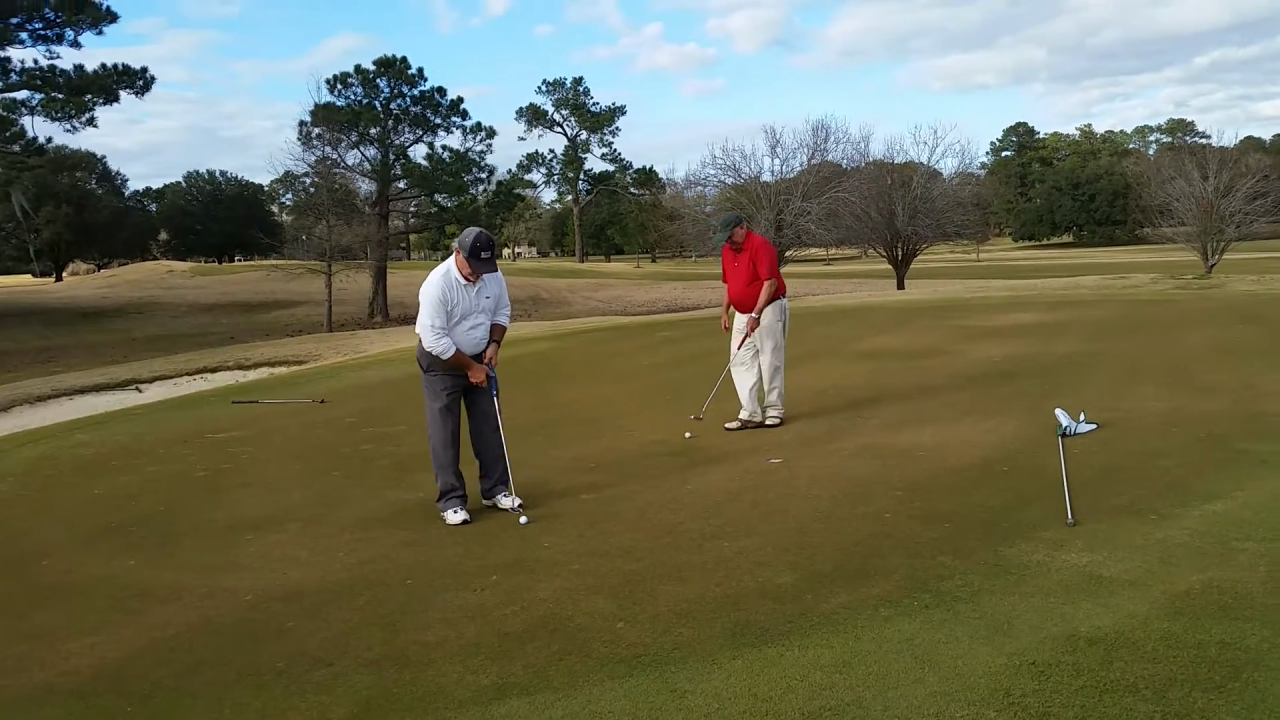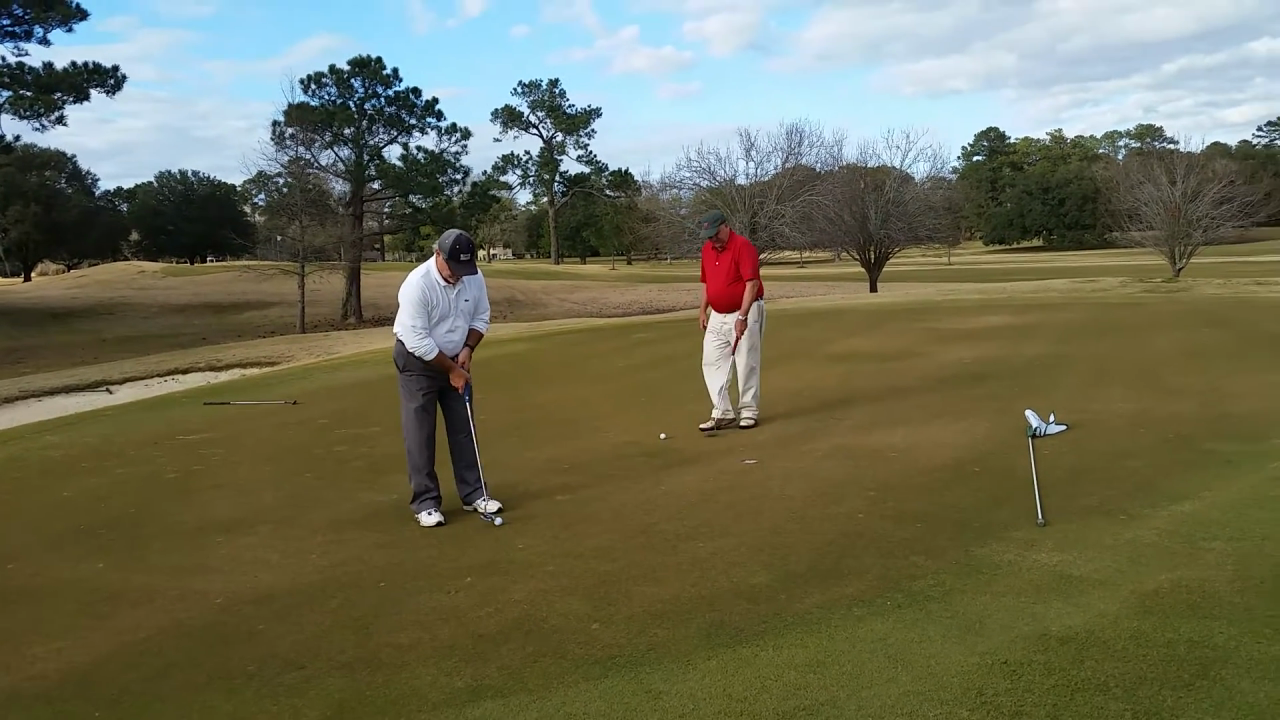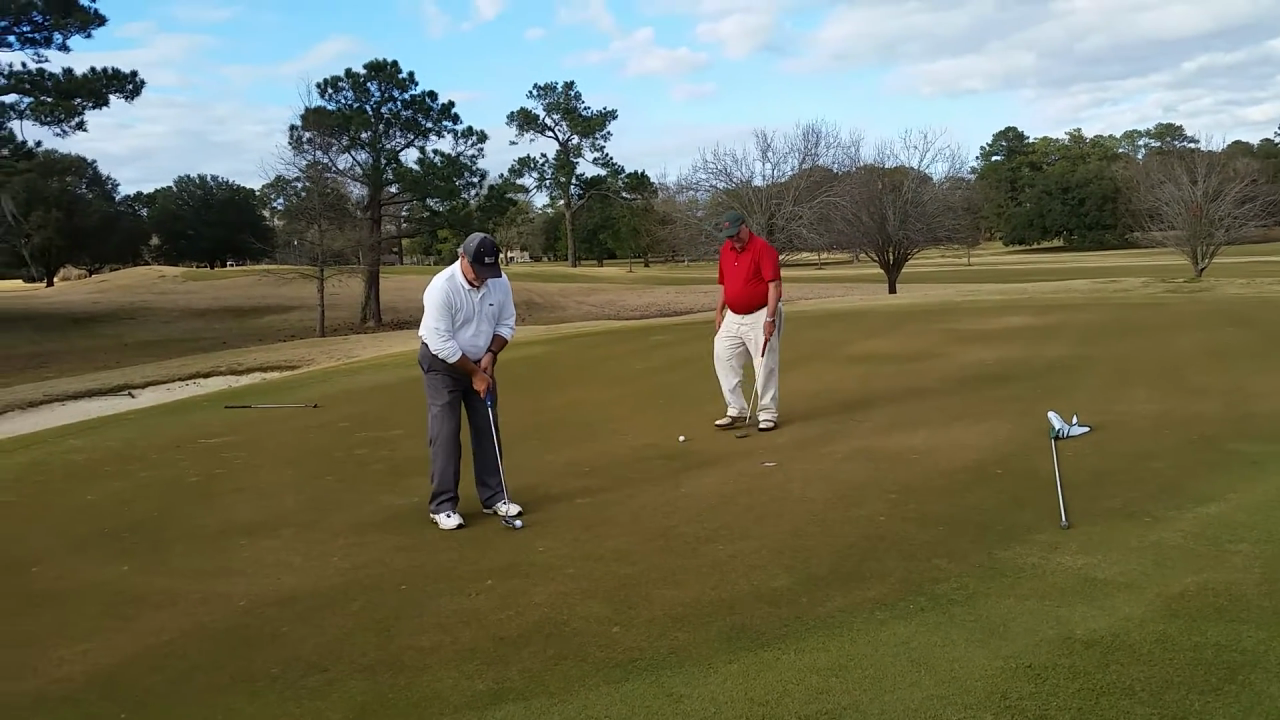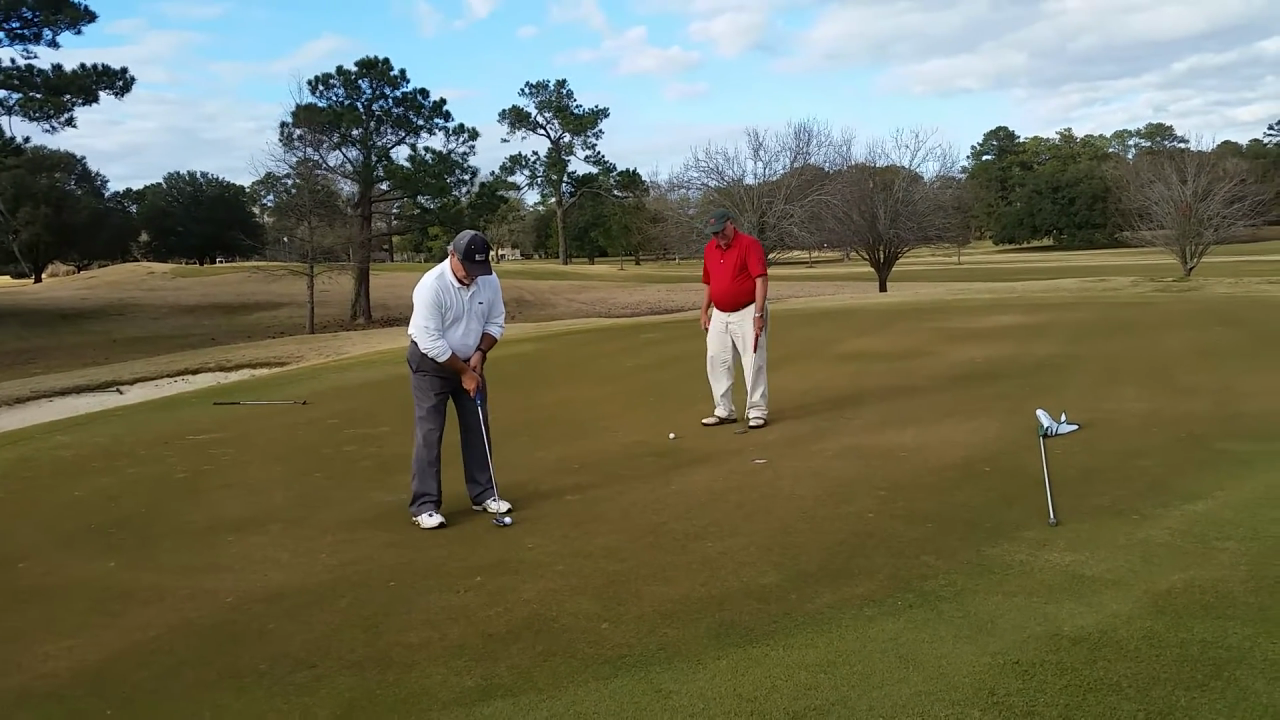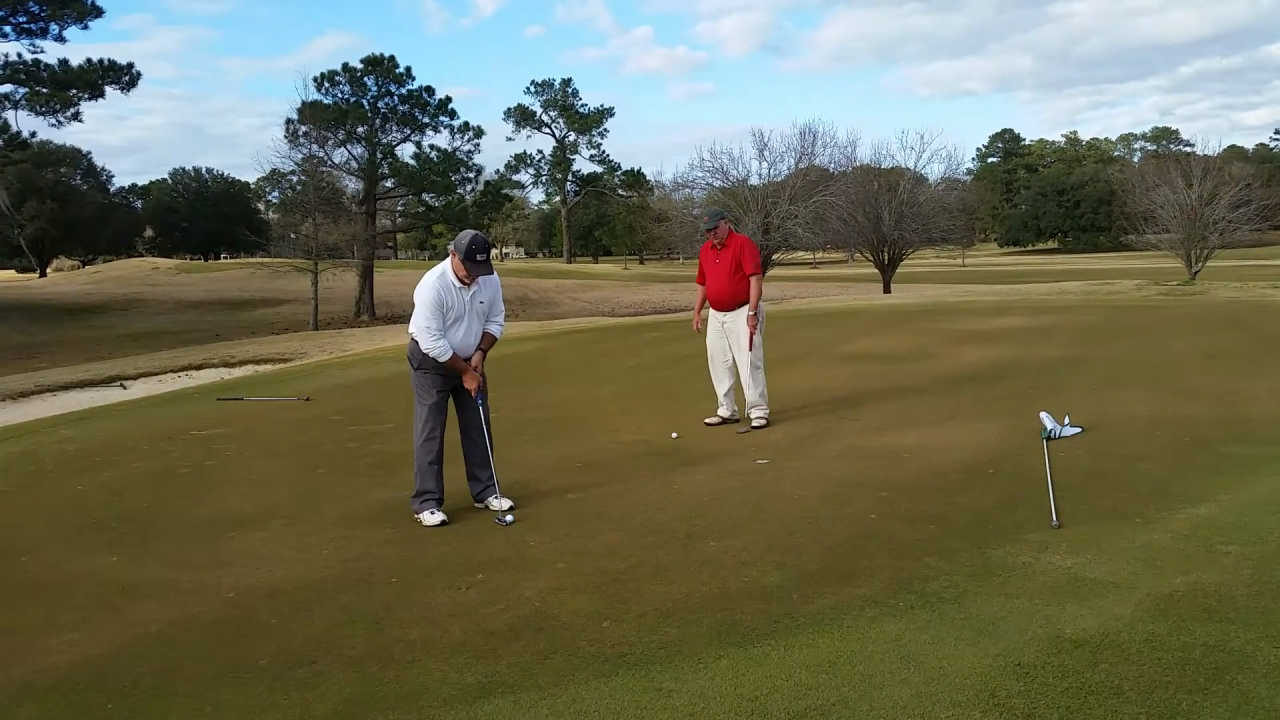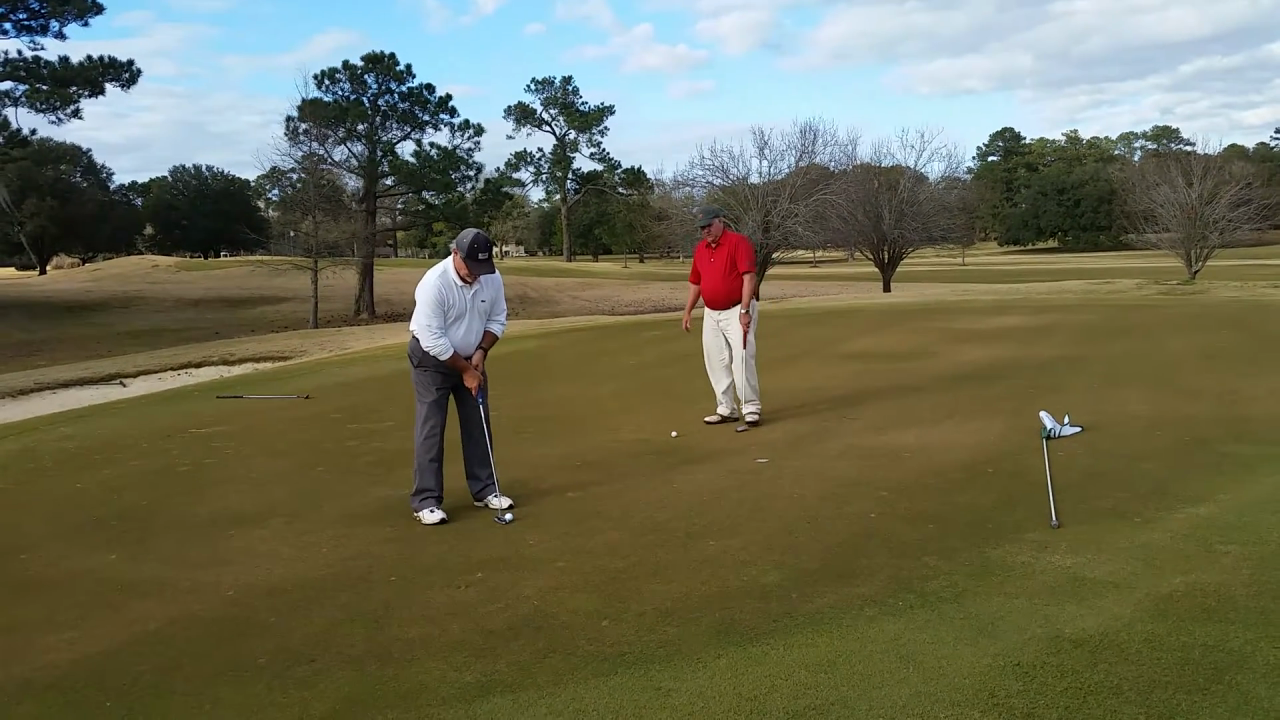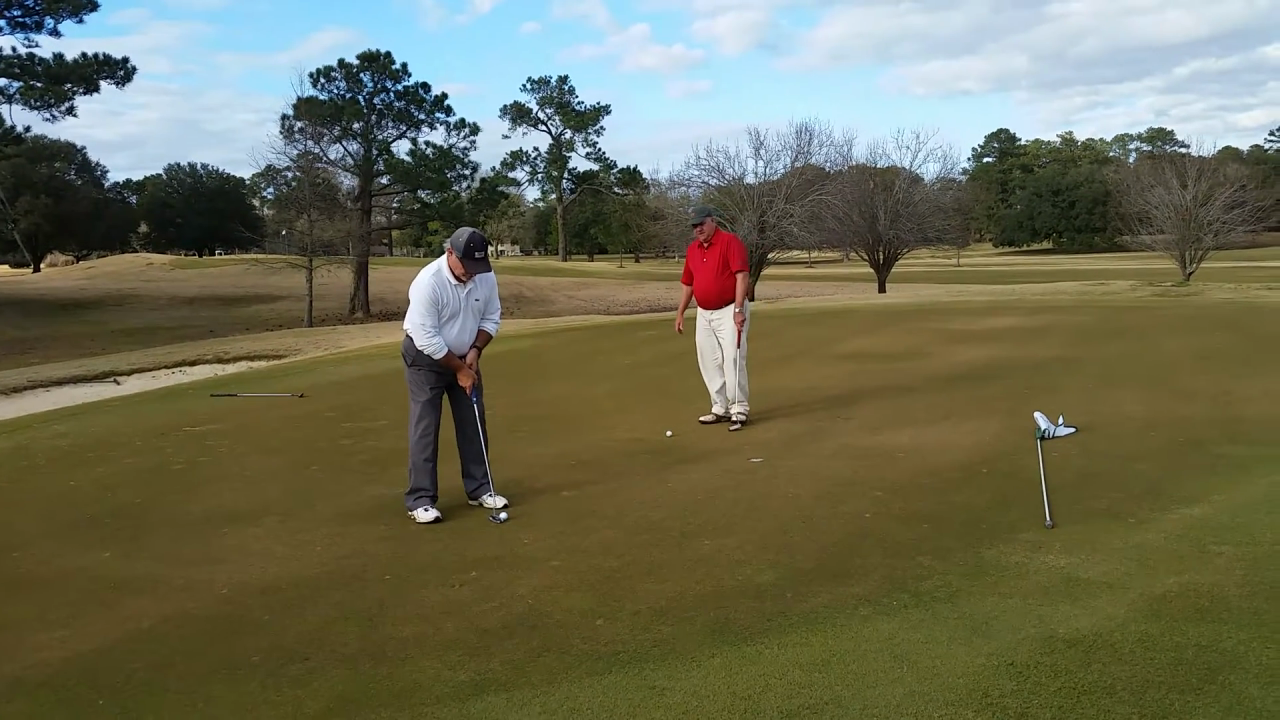
dt=0.2s
person 1, frame 1
left shoulder: (493, 275)
right shoulder: (438, 284)
left elbow: (501, 312)
right elbow: (434, 341)
left wrist: (494, 344)
right wrist: (469, 367)
left hip: (479, 359)
right hip: (442, 361)
left knee: (489, 425)
right knee: (445, 433)
left ankle: (495, 489)
right ankle: (452, 500)
person 1, frame 2
left shoulder: (474, 278)
right shoulder: (417, 284)
left elbow: (480, 318)
right elbow: (417, 341)
left wrist: (467, 349)
right wrist: (451, 370)
left hip: (456, 360)
right hip: (418, 361)
left knee: (463, 428)
right knee: (420, 433)
left ankle: (473, 493)
right ankle: (426, 502)
person 1, frame 3
left shoulder: (500, 282)
right shoulder: (442, 287)
left elbow: (506, 323)
right elbow: (441, 344)
left wrist: (490, 355)
right wrist: (474, 373)
left hip: (480, 363)
right hip: (443, 364)
left knee: (487, 431)
right knee: (445, 432)
left ankle: (493, 497)
right ankle: (443, 505)
person 1, frame 4
left shoulder: (490, 280)
right shoulder: (431, 286)
left elbow: (495, 322)
right elbow: (431, 343)
left wrist: (480, 353)
right wrist: (464, 372)
left hip: (470, 361)
right hip: (431, 363)
left knee: (477, 428)
right knee: (429, 432)
left ankle: (482, 494)
right ankle: (425, 505)
person 1, frame 5
left shoulder: (490, 279)
right shoulder: (432, 285)
left elbow: (495, 320)
right elbow: (432, 342)
left wrist: (480, 353)
right wrist: (464, 372)
left hip: (470, 359)
right hip: (431, 360)
left knee: (478, 425)
right knee: (430, 429)
left ankle: (485, 491)
right ankle: (427, 502)
person 1, frame 6
left shoulder: (492, 278)
right shoulder: (434, 283)
left elbow: (497, 319)
right elbow: (434, 341)
left wrist: (481, 352)
right wrist: (465, 371)
left hip: (471, 357)
right hip: (432, 358)
left knee: (478, 424)
right knee: (431, 427)
left ankle: (484, 489)
right ankle: (426, 500)
person 1, frame 7
left shoulder: (486, 277)
right shoulder: (428, 282)
left elbow: (491, 318)
right elbow: (427, 340)
left wrist: (475, 351)
right wrist: (459, 370)
left hip: (465, 356)
right hip: (426, 357)
left knee: (473, 423)
right knee: (425, 425)
left ankle: (479, 488)
right ankle: (420, 499)
person 2, frame 1
left shoulder: (761, 245)
right shoulder: (727, 249)
left elbow: (770, 283)
left wrist: (755, 315)
right wrist: (725, 311)
left hip: (768, 311)
right hip: (742, 314)
left knee: (770, 362)
right knee: (741, 363)
left ankle: (774, 410)
right ankle: (750, 414)
person 2, frame 2
left shoulder: (743, 246)
right shoulder: (707, 249)
left elbow: (752, 284)
left wrist: (742, 317)
right wrist: (703, 310)
left hip: (744, 314)
right hip: (717, 315)
left knee: (746, 363)
right knee: (712, 362)
left ankle: (749, 411)
right ankle: (722, 413)
person 2, frame 3
left shoulder: (763, 248)
right shoulder: (725, 250)
left elbow: (774, 285)
left wrist: (770, 319)
right wrist: (719, 311)
left hip: (760, 316)
right hip: (734, 317)
left knee: (765, 365)
right knee: (723, 358)
left ankle: (767, 414)
right ankle: (736, 410)
person 2, frame 4
left shoulder: (749, 244)
right shoulder: (710, 249)
left elbow: (761, 280)
left wrist: (758, 314)
right wrist: (704, 311)
left hip: (747, 313)
right hip: (720, 315)
left knee: (753, 363)
right knee: (717, 363)
left ankle: (757, 412)
right ankle: (724, 411)
person 2, frame 5
left shoulder: (744, 244)
right shoulder: (705, 250)
left elbow: (756, 279)
right elbow: (703, 283)
left wrist: (752, 312)
right wrist: (697, 312)
left hip: (743, 313)
right hip: (716, 315)
left knee: (749, 362)
right knee: (719, 363)
left ankle: (759, 412)
right ankle: (727, 410)
person 2, frame 6
left shoulder: (738, 242)
right shoulder: (700, 249)
left elbow: (749, 277)
right elbow: (696, 283)
left wrist: (745, 310)
right wrist: (688, 311)
left hip: (737, 311)
right hip: (711, 314)
left knee: (742, 357)
right knee: (716, 362)
left ankle: (751, 407)
right ankle: (726, 409)
person 2, frame 7
left shoulder: (731, 241)
right shoulder: (692, 249)
left elbow: (742, 276)
right elbow: (688, 283)
left wrist: (738, 309)
right wrist: (680, 312)
left hip: (729, 310)
right hip: (704, 314)
left knee: (732, 358)
right knee: (709, 362)
left ankle: (739, 408)
right ankle: (721, 408)
